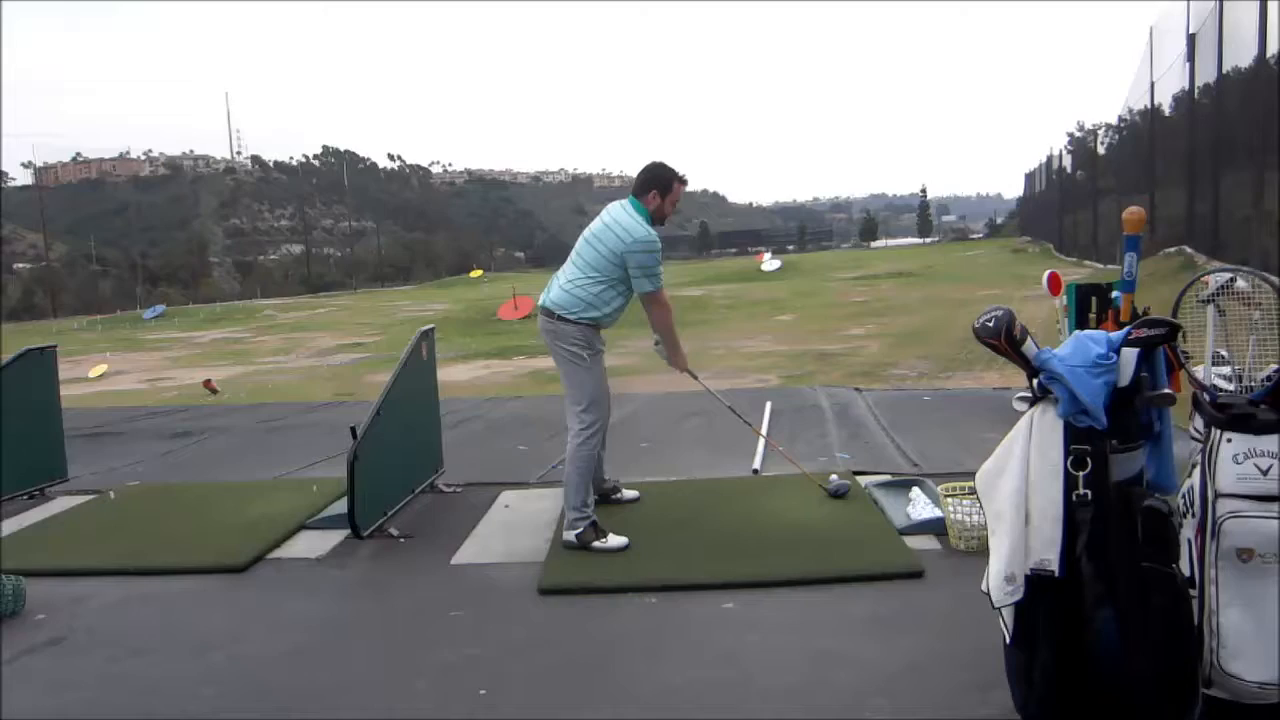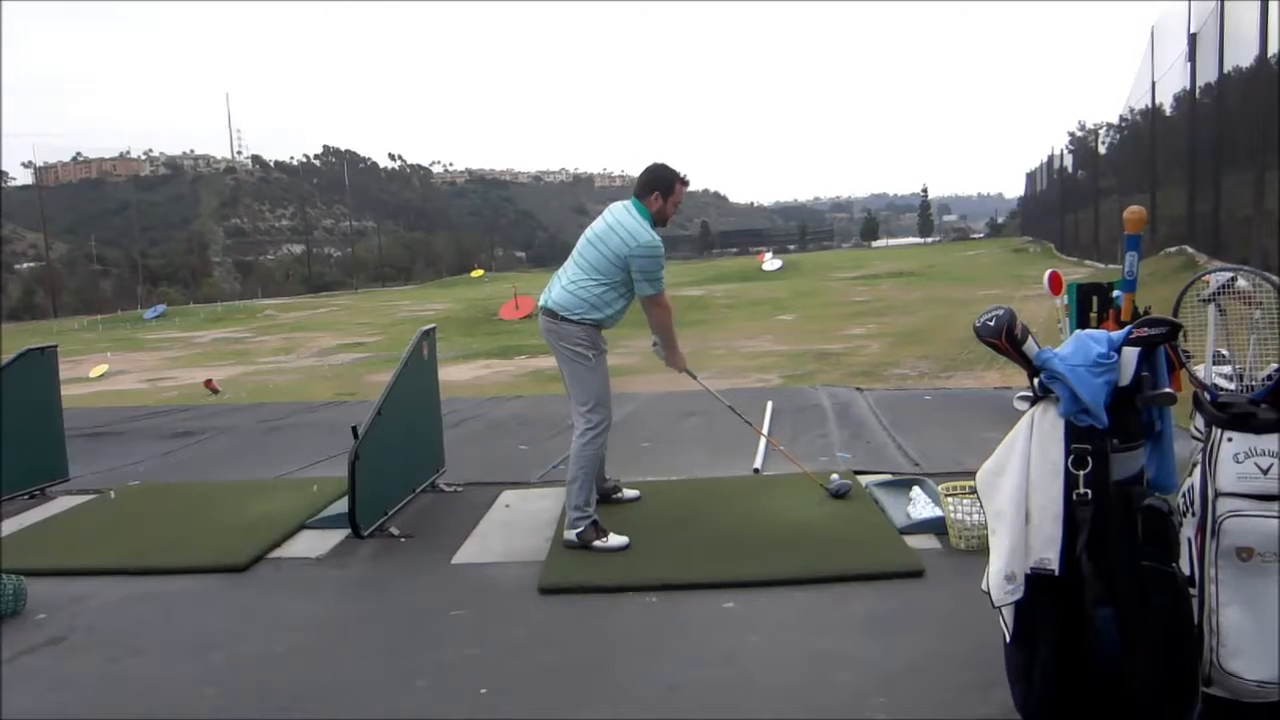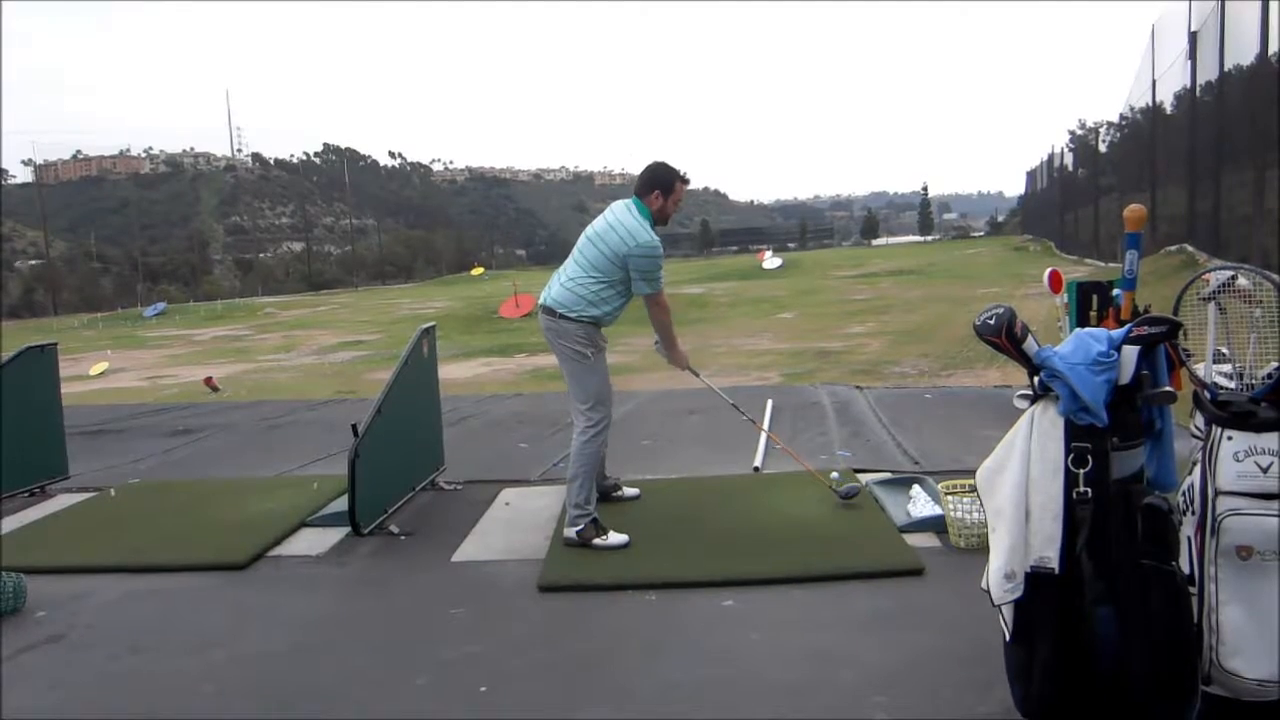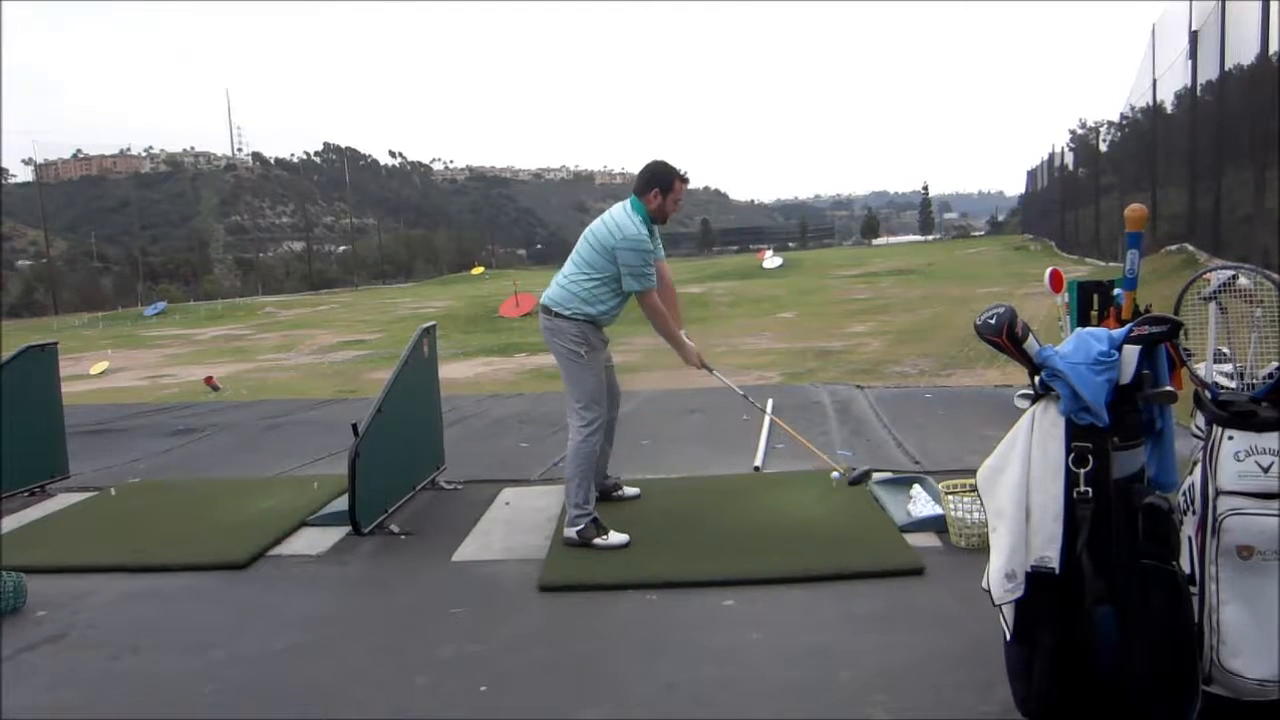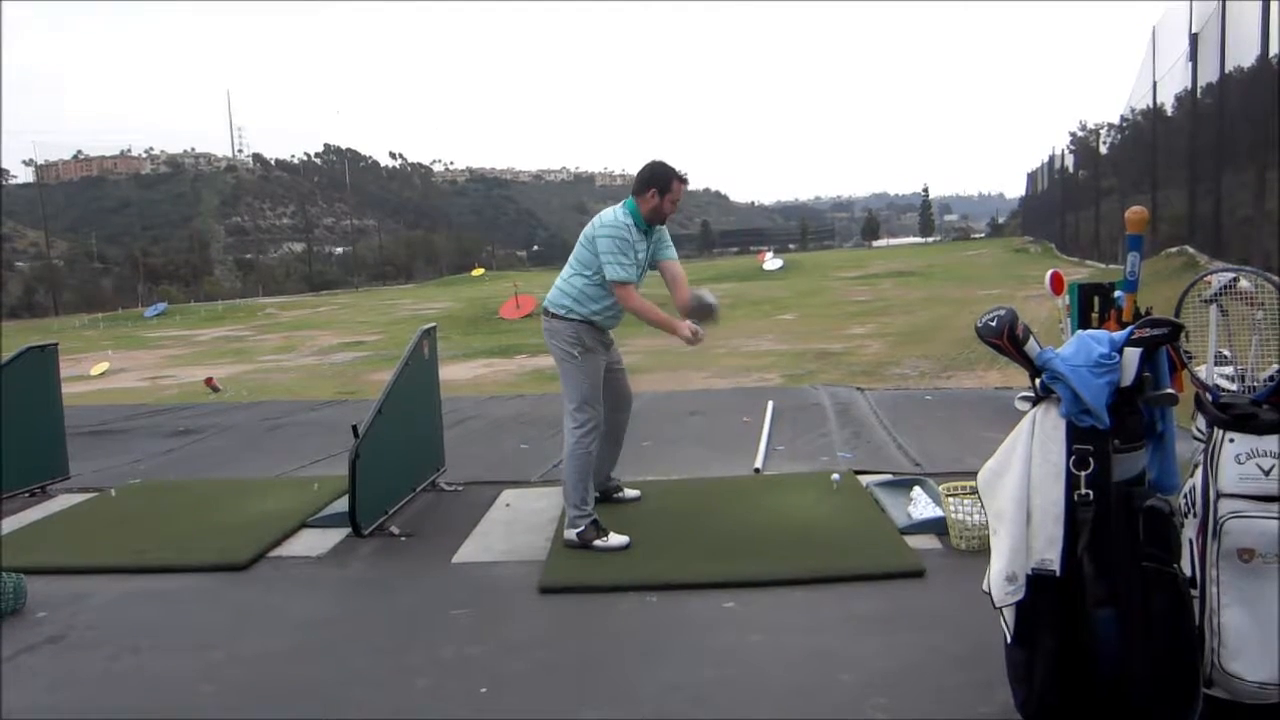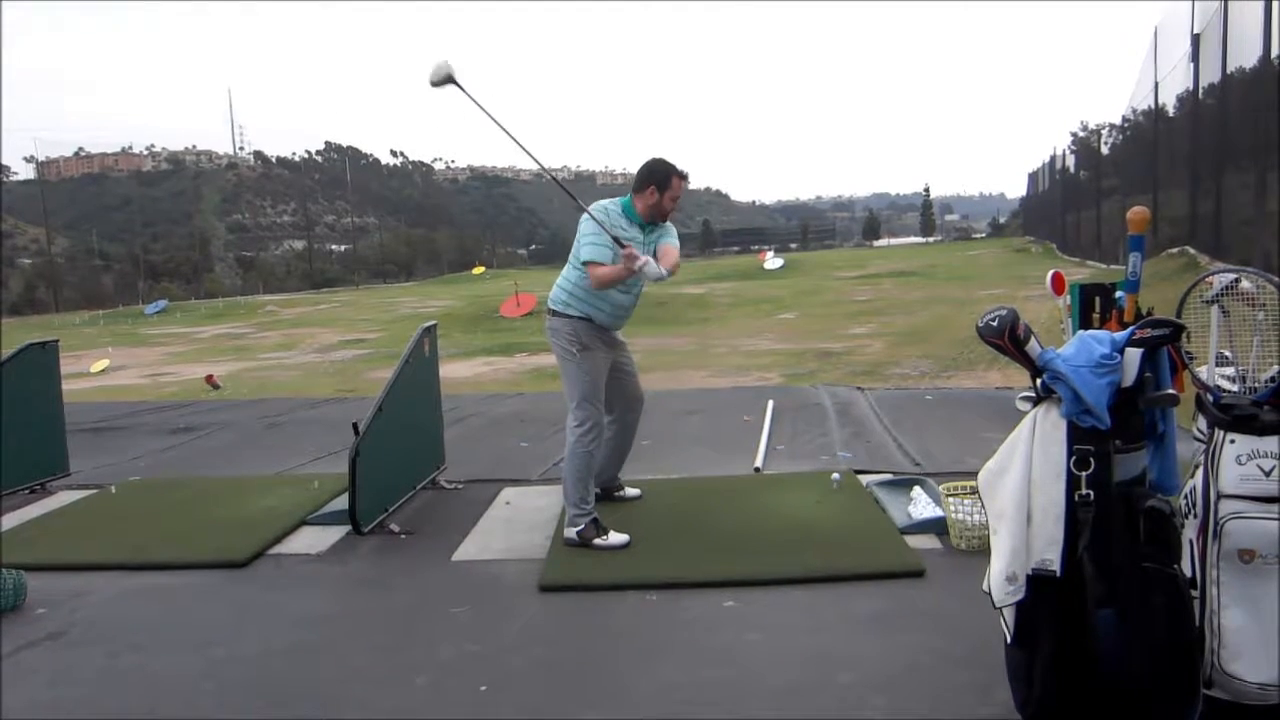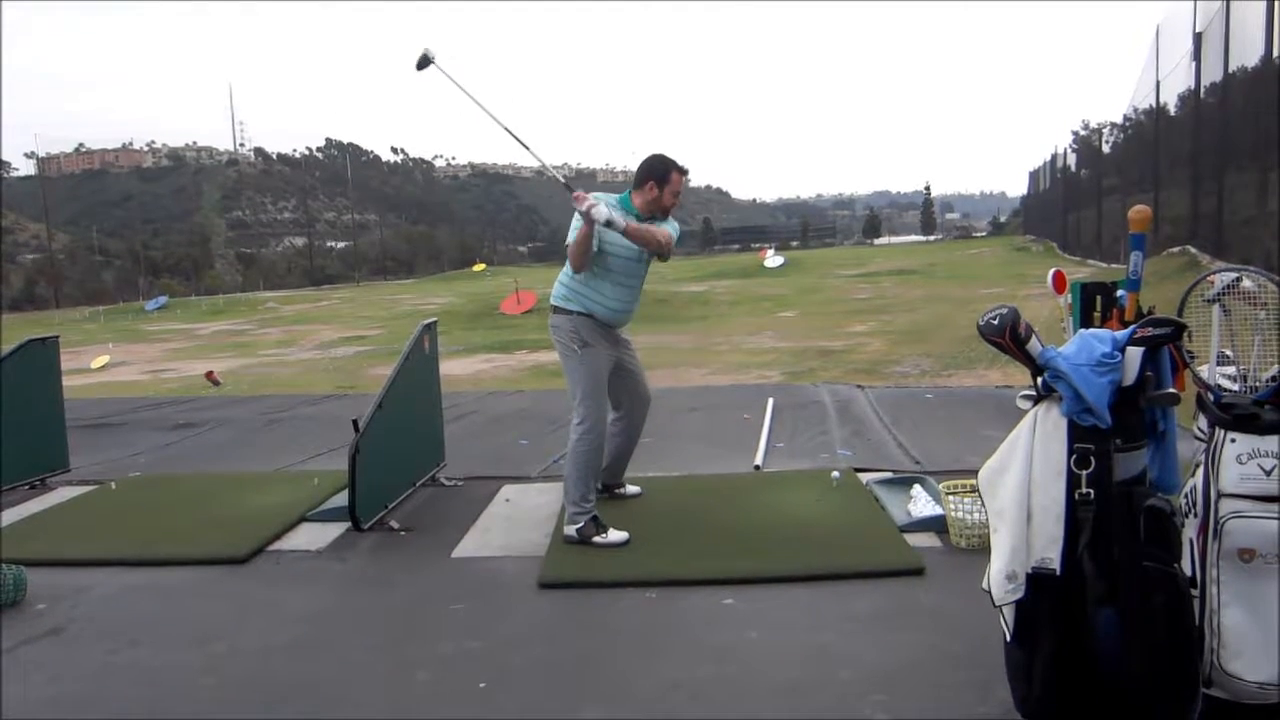
dt=0.5s
person 1, frame 1
left shoulder: (619, 211)
right shoulder: (642, 237)
left elbow: (649, 296)
right elbow: (656, 303)
left wrist: (661, 337)
right wrist: (675, 351)
left hip: (565, 316)
right hip: (571, 325)
left knee: (598, 407)
right knee: (586, 420)
left ankle: (596, 485)
right ankle: (578, 525)
person 1, frame 2
left shoulder: (620, 211)
right shoulder: (646, 242)
right elbow: (657, 305)
left wrist: (659, 337)
right wrist: (673, 352)
left hip: (560, 314)
right hip: (574, 326)
left knee: (595, 409)
right knee: (593, 420)
left ankle: (597, 484)
right ankle: (579, 525)
person 1, frame 3
left shoulder: (623, 210)
right shoulder: (643, 241)
left elbow: (653, 297)
right elbow: (656, 304)
left wrist: (664, 339)
right wrist: (673, 350)
left hip: (564, 314)
right hip: (573, 324)
left knee: (599, 404)
right knee: (593, 418)
left ankle: (597, 482)
right ankle: (579, 522)
person 1, frame 4
left shoulder: (635, 218)
right shoulder: (631, 235)
left elbow: (663, 280)
right elbow: (649, 304)
left wrist: (681, 333)
right wrist: (681, 347)
left hip: (580, 320)
right hip: (570, 323)
left knee: (608, 402)
right knee: (589, 418)
left ankle: (598, 482)
right ankle: (579, 522)
person 1, frame 5
left shoulder: (655, 230)
right shoulder: (613, 226)
left elbow: (675, 276)
right elbow: (627, 298)
left wrist: (690, 318)
right wrist: (676, 328)
left hip: (595, 327)
right hip: (571, 326)
left knee: (618, 404)
right knee: (586, 420)
left ankle: (600, 483)
right ankle: (579, 524)
person 1, frame 6
left shoulder: (662, 228)
right shoulder: (601, 215)
left elbow: (671, 258)
right elbow: (597, 278)
left wrist: (658, 270)
right wrist: (627, 269)
left hip: (605, 329)
right hip: (574, 325)
left knee: (629, 403)
right knee: (587, 419)
left ankle: (604, 482)
right ankle: (579, 522)
person 1, frame 7
left shoulder: (666, 225)
right shoulder: (598, 206)
left elbow: (657, 242)
right elbow: (577, 264)
left wrist: (615, 221)
right wrist: (587, 221)
left hip: (612, 329)
right hip: (577, 323)
left knee: (635, 402)
right knee: (591, 417)
left ankle: (607, 480)
right ankle: (579, 519)
